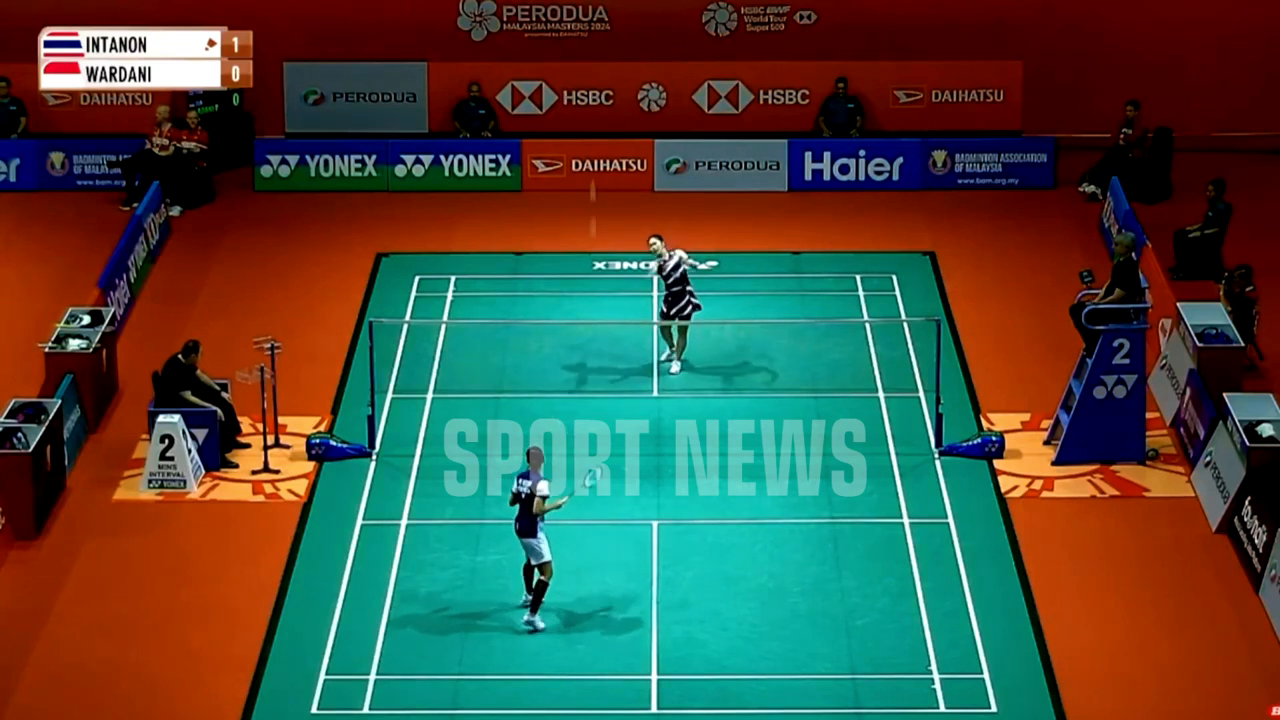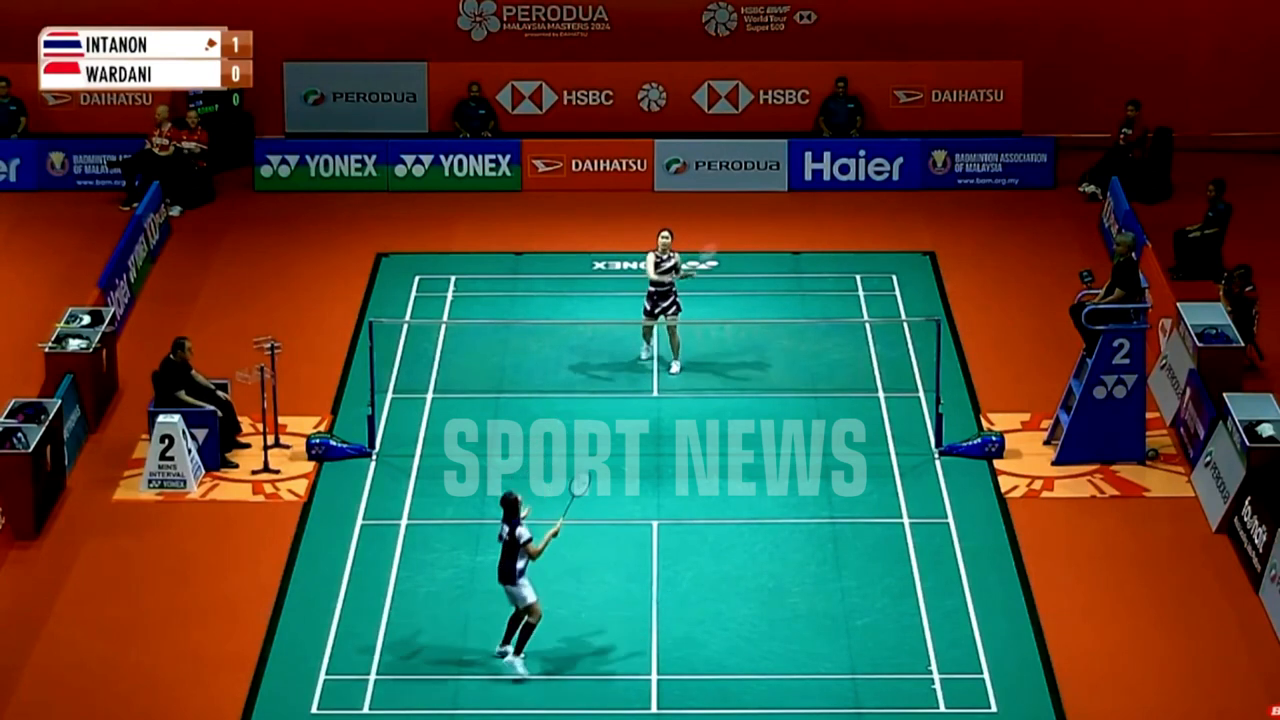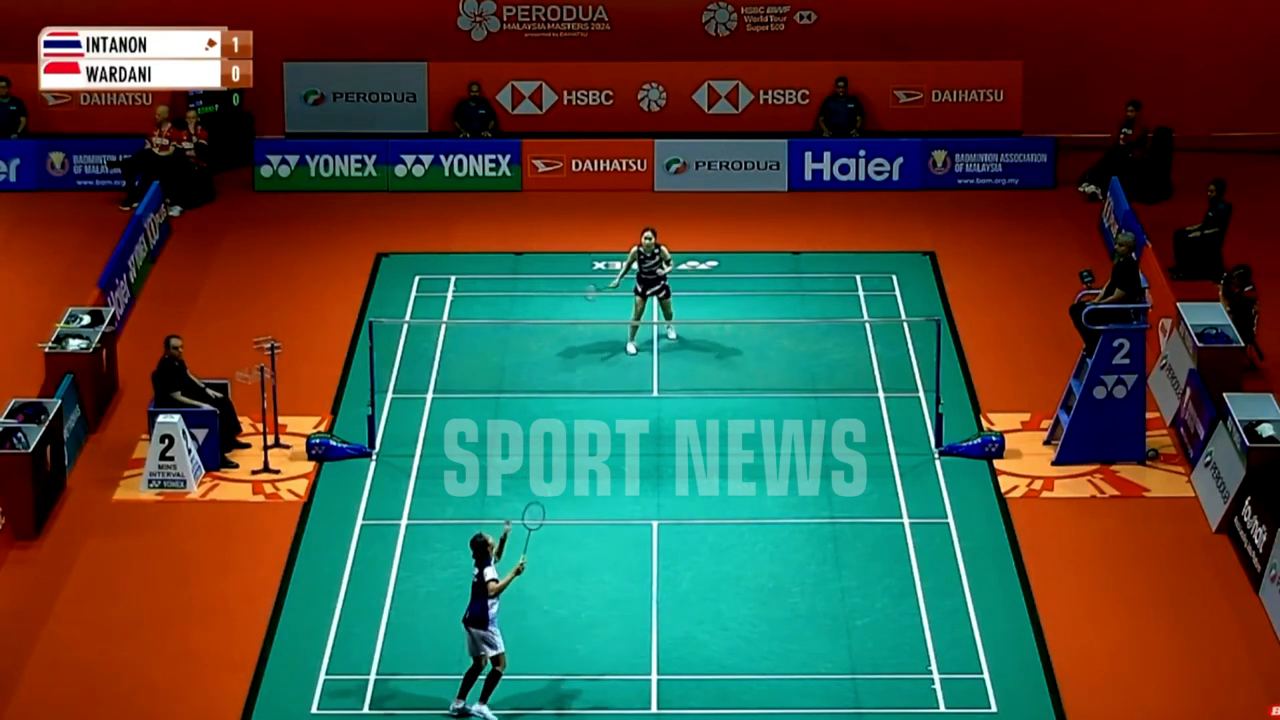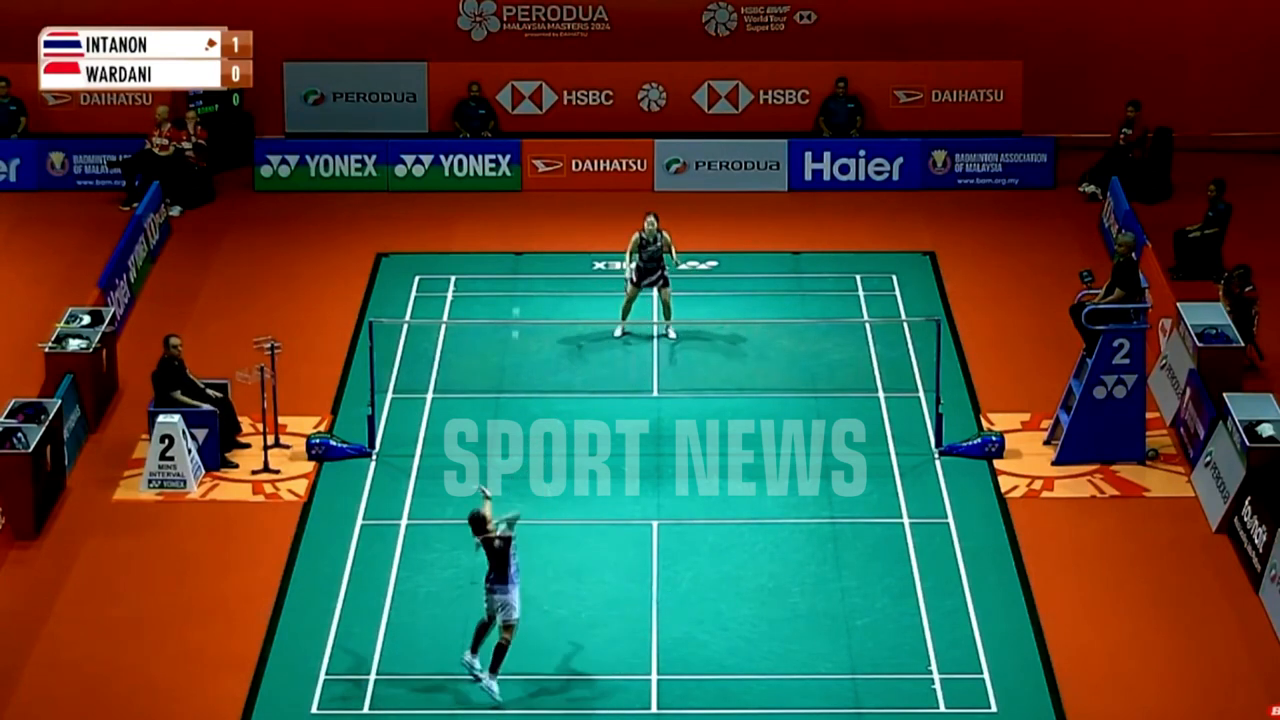
dt=0.7s
person 1, frame 1
left shoulder: (520, 477)
right shoulder: (541, 482)
left elbow: (512, 502)
right elbow: (537, 510)
right wrist: (556, 504)
left hip: (520, 527)
right hip: (532, 530)
left knee: (532, 559)
right knee: (546, 572)
left ankle: (529, 596)
right ankle: (532, 615)
person 1, frame 2
left shoulder: (506, 520)
right shoulder: (520, 529)
right elbow: (533, 555)
right wrist: (550, 535)
left hip: (504, 573)
right hip: (514, 577)
left knee: (521, 610)
right knee: (536, 614)
left ankle: (505, 647)
right ankle: (515, 656)
person 1, frame 3
left shoulder: (482, 563)
right shoulder: (488, 569)
left elbow: (496, 558)
right elbow: (493, 591)
left wrist: (504, 537)
right wrist: (513, 573)
left hip: (471, 620)
right hip: (484, 623)
left knee: (478, 664)
right knee: (499, 664)
left ankle: (458, 703)
person 1, frame 4
left shoulder: (483, 536)
right shoulder: (499, 535)
left elbow: (487, 517)
left wrist: (487, 499)
left hip: (493, 585)
right hip: (505, 589)
left knee: (488, 620)
right knee: (506, 634)
left ankle: (471, 656)
right ankle: (490, 678)
